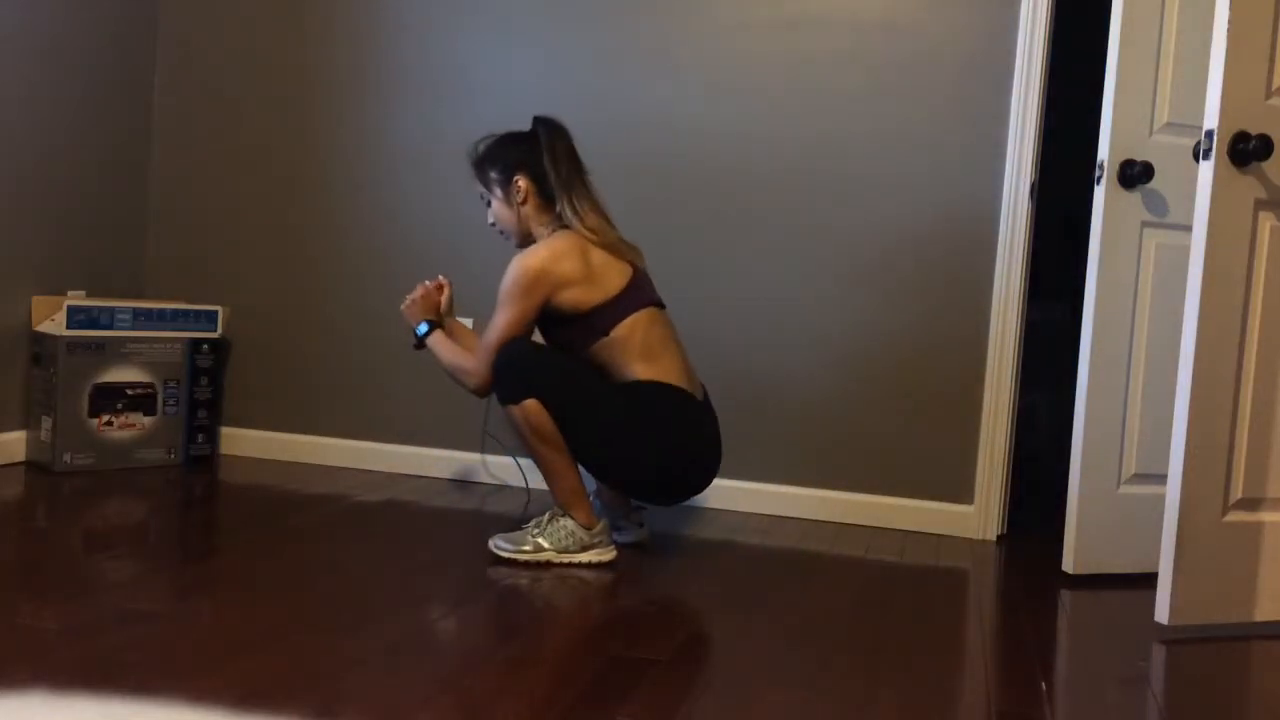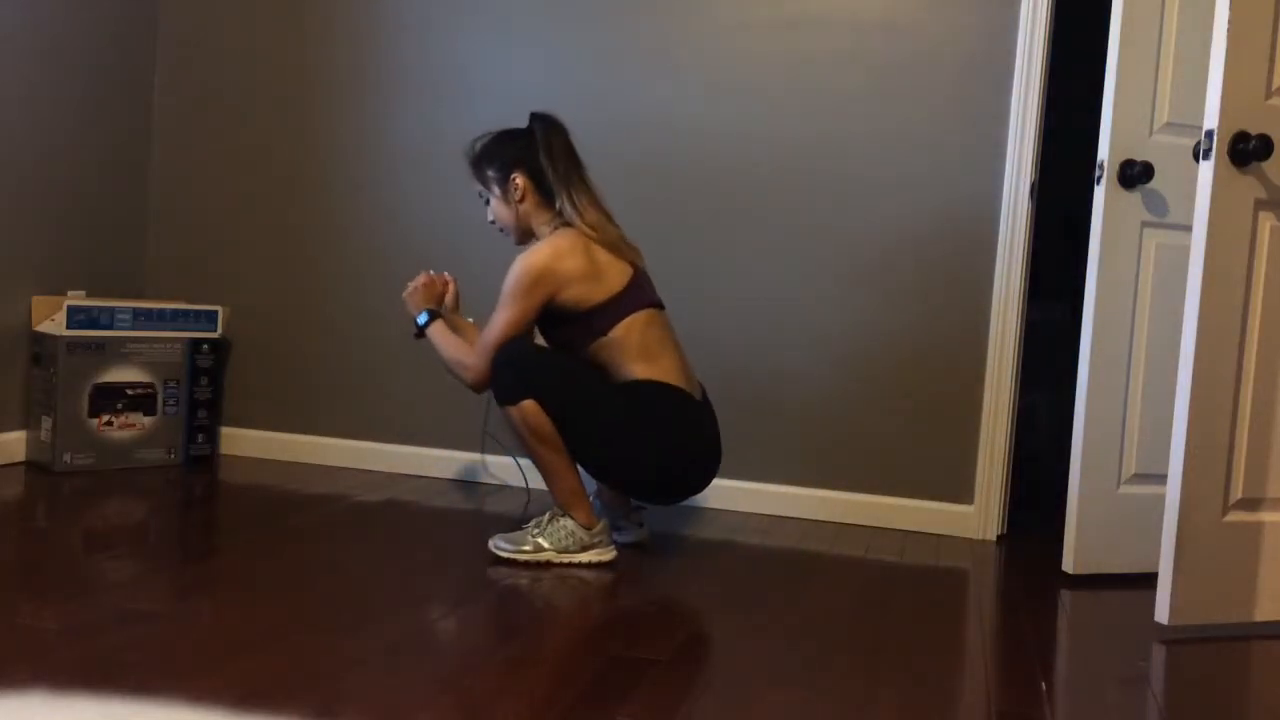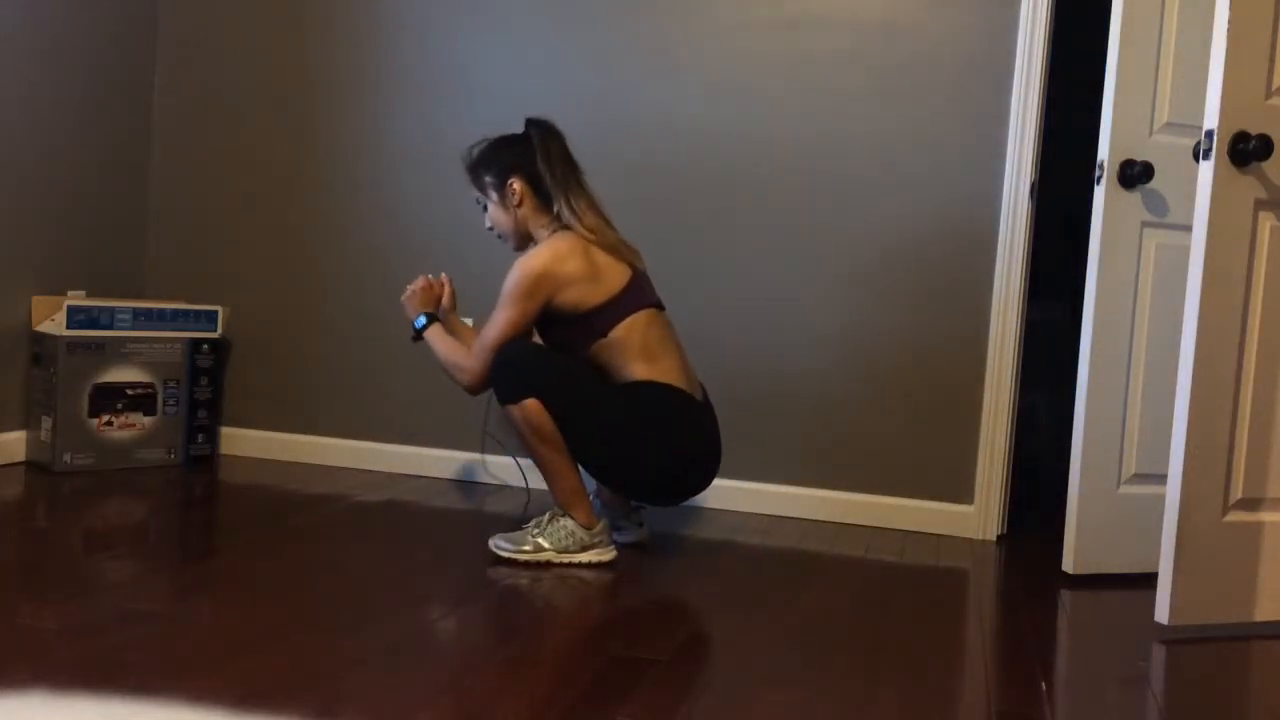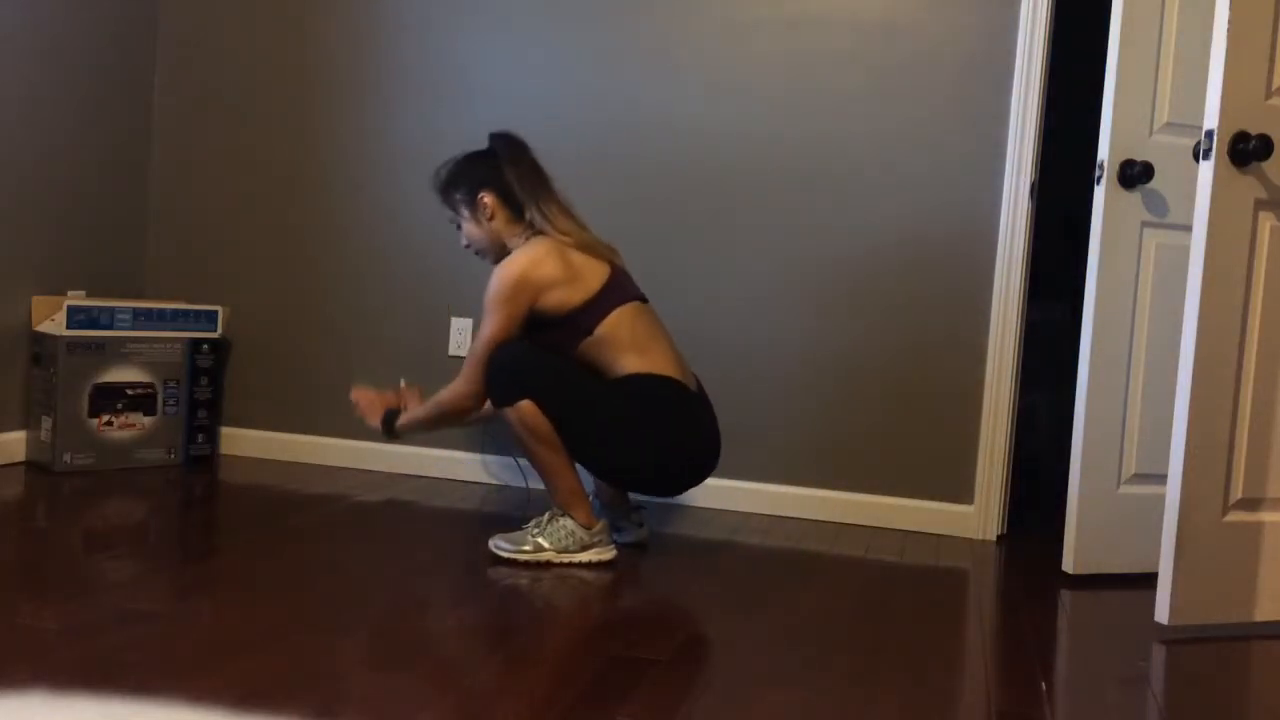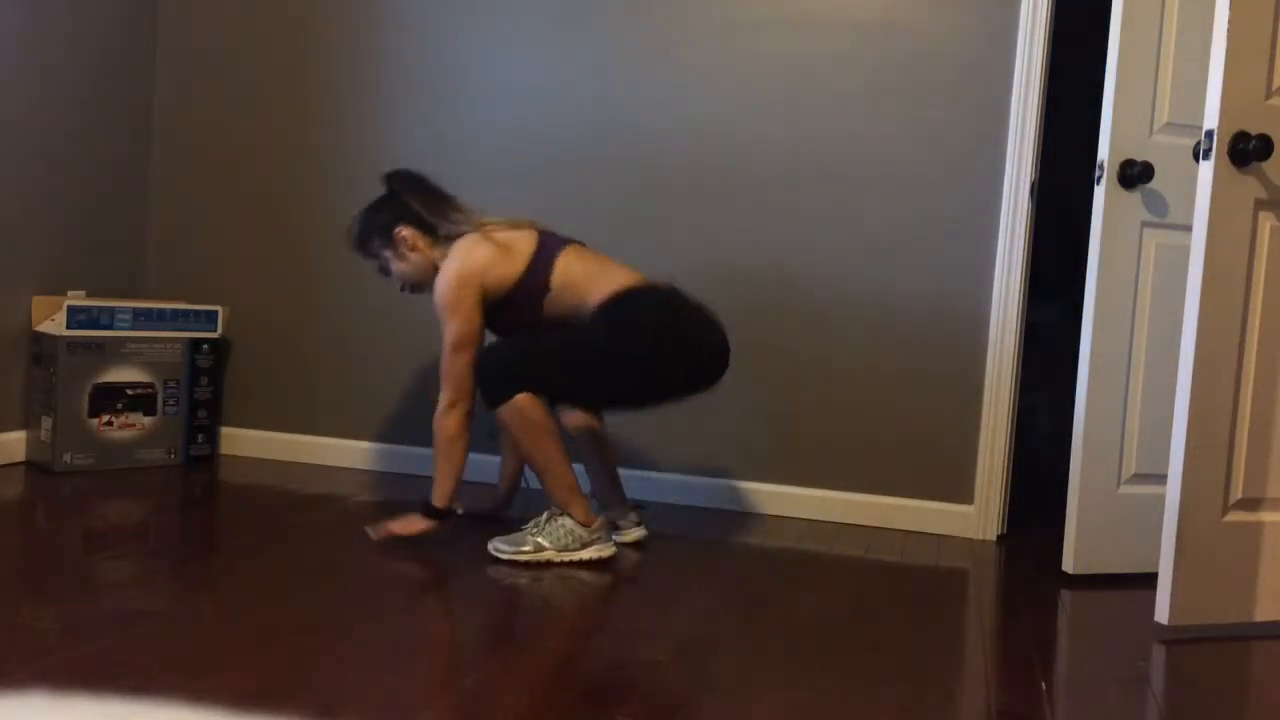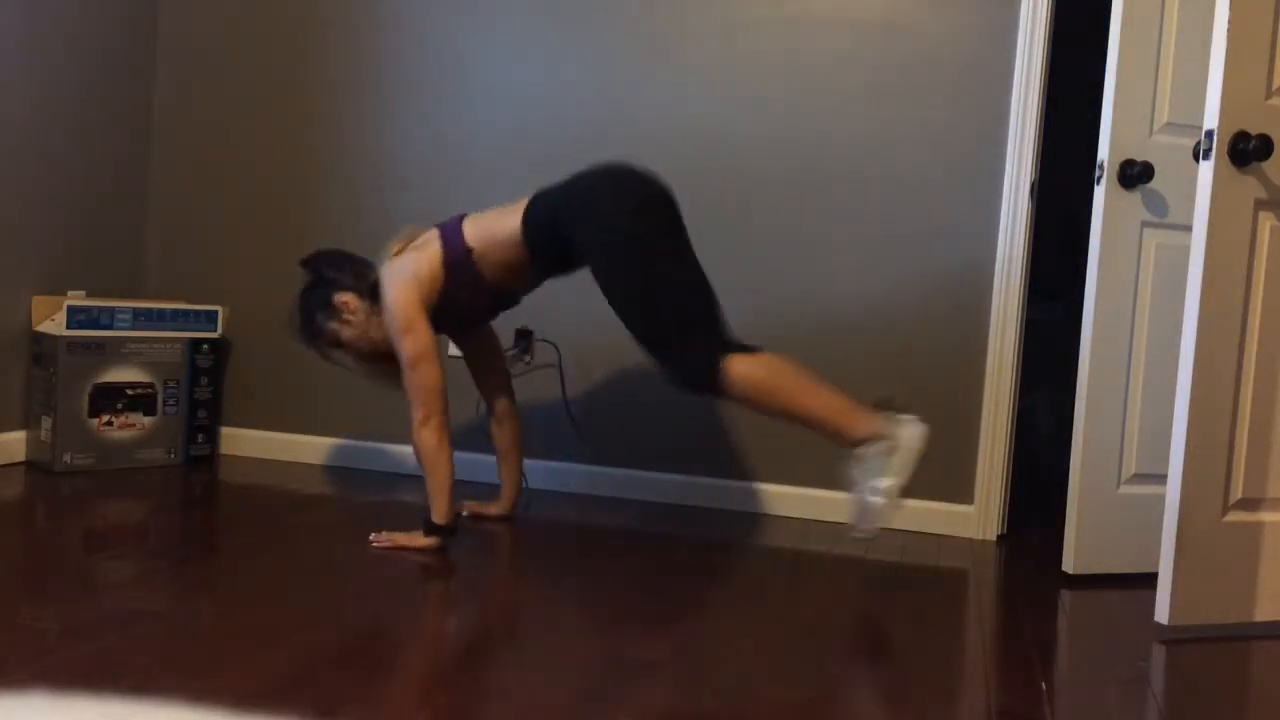
dt=0.4s
person 1, frame 1
left shoulder: (540, 261)
right shoulder: (586, 246)
left elbow: (482, 375)
left wrist: (426, 327)
right wrist: (448, 321)
left hip: (666, 446)
right hip: (684, 435)
left knee: (517, 367)
right knee: (545, 373)
left ankle: (582, 529)
right ankle: (618, 511)
person 1, frame 2
left shoulder: (544, 259)
right shoulder: (586, 243)
left elbow: (479, 371)
left wrist: (427, 316)
right wrist: (452, 316)
left hip: (665, 445)
right hip: (684, 434)
left knee: (514, 368)
right knee: (541, 372)
left ankle: (582, 529)
right ankle: (617, 510)
person 1, frame 3
left shoulder: (543, 262)
right shoulder: (582, 246)
left elbow: (475, 373)
left wrist: (424, 320)
right wrist: (448, 317)
left hip: (666, 447)
right hip: (682, 434)
left knee: (515, 368)
right knee: (539, 373)
left ankle: (583, 529)
right ankle: (617, 510)
person 1, frame 4
left shoulder: (520, 268)
right shoulder: (561, 250)
left elbow: (470, 392)
left wrist: (395, 420)
right wrist: (422, 408)
left hip: (664, 437)
right hip: (680, 423)
left knee: (510, 368)
right knee: (540, 378)
left ankle: (581, 529)
right ankle: (615, 511)
person 1, frame 5
left shoulder: (457, 271)
right shoulder: (485, 249)
left elbow: (455, 405)
right elbow: (525, 386)
left wrist: (434, 511)
right wrist: (504, 494)
left hip: (670, 335)
right hip: (684, 334)
left knee: (501, 369)
right knee: (550, 367)
left ankle: (580, 524)
right ankle: (617, 512)
person 1, frame 6
left shoulder: (400, 292)
right shoulder: (448, 301)
left elbow: (428, 421)
right elbow: (498, 398)
left wrist: (437, 525)
right wrist: (507, 499)
left hip: (612, 213)
right hip: (613, 207)
left knee: (699, 360)
right knee: (696, 357)
left ankle: (876, 436)
right ankle: (870, 433)
